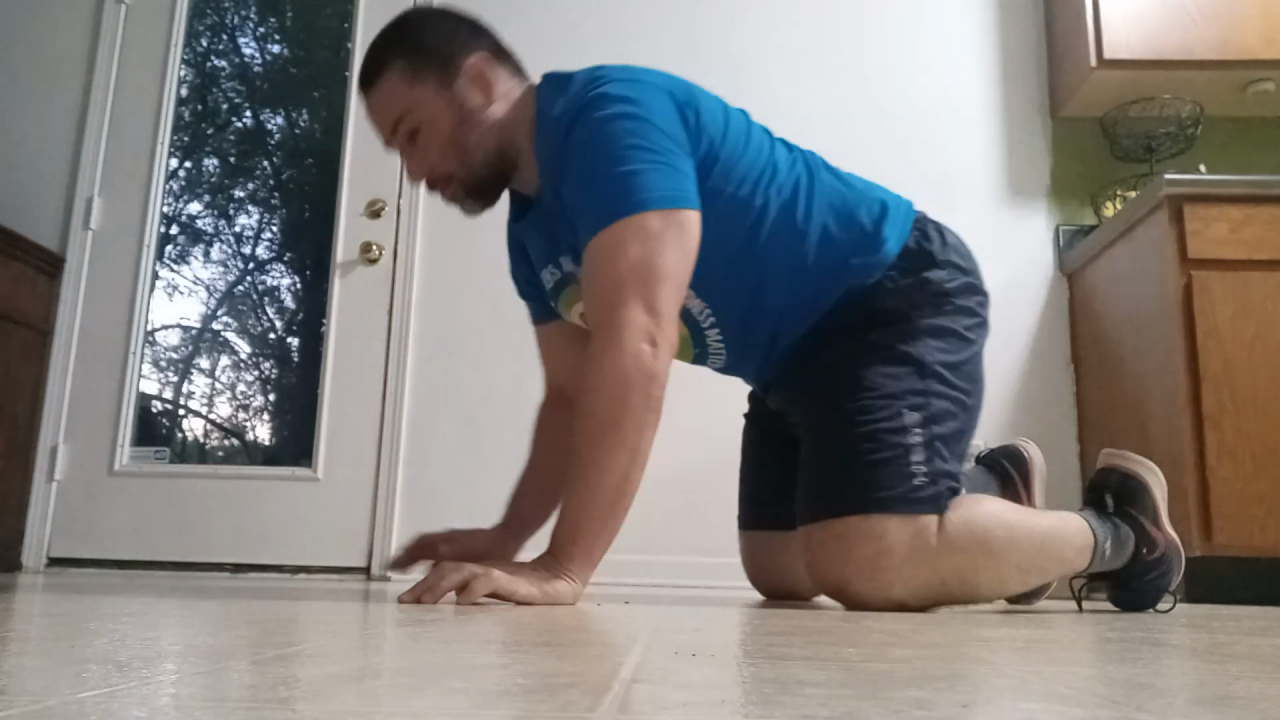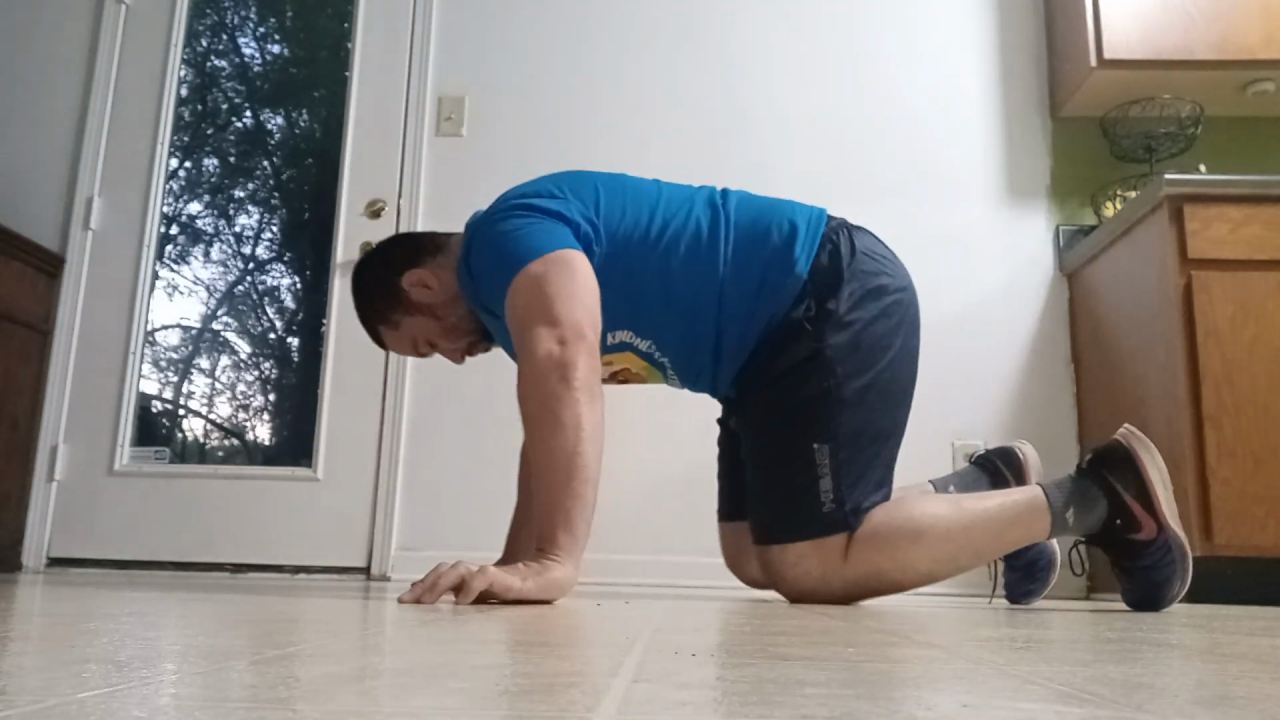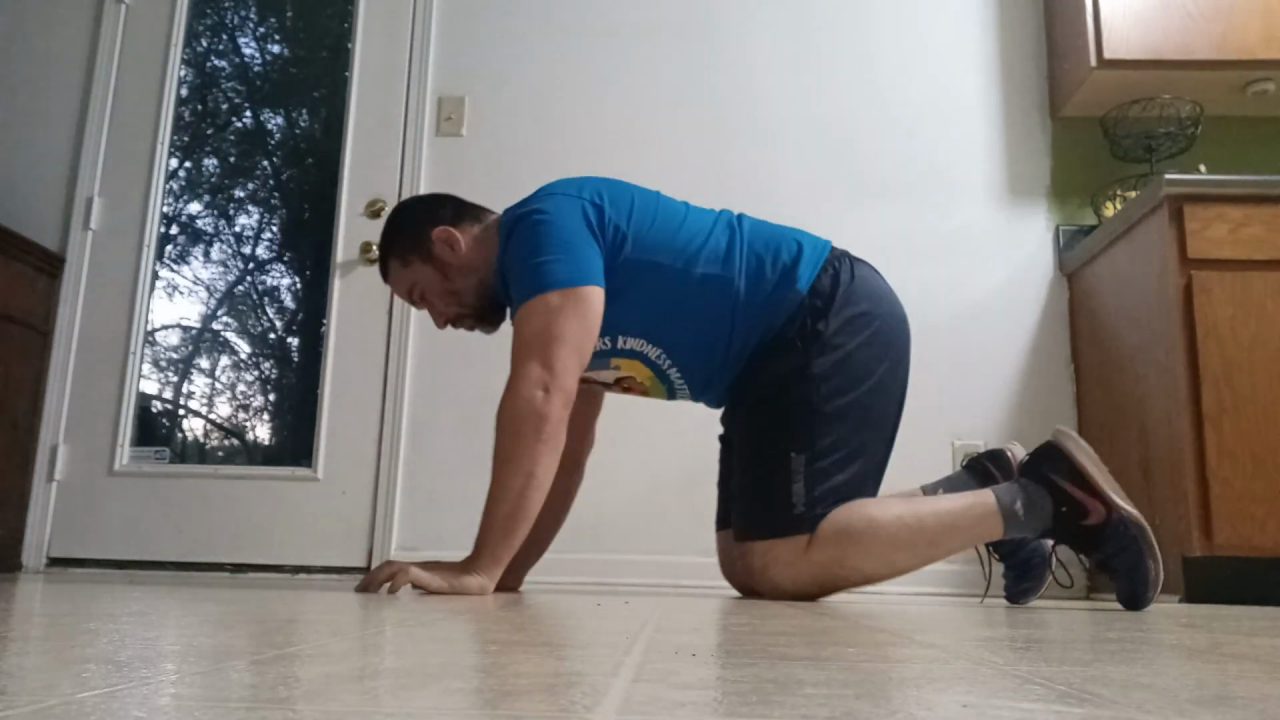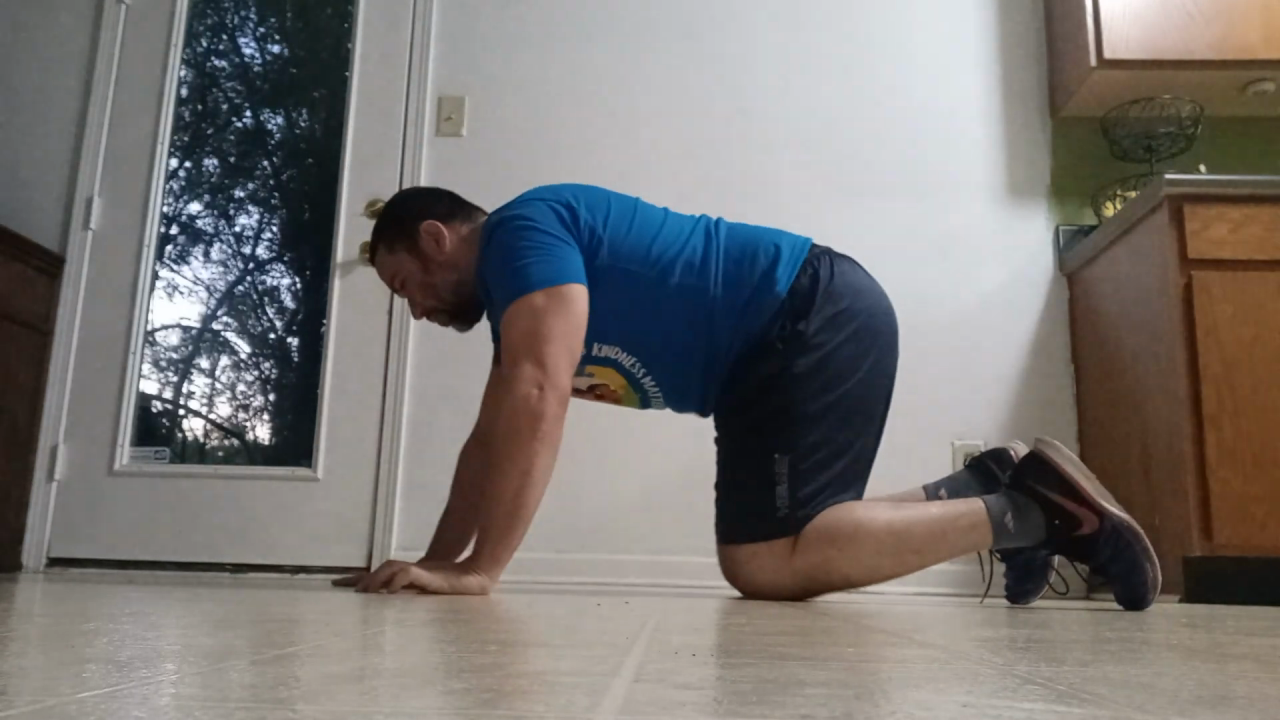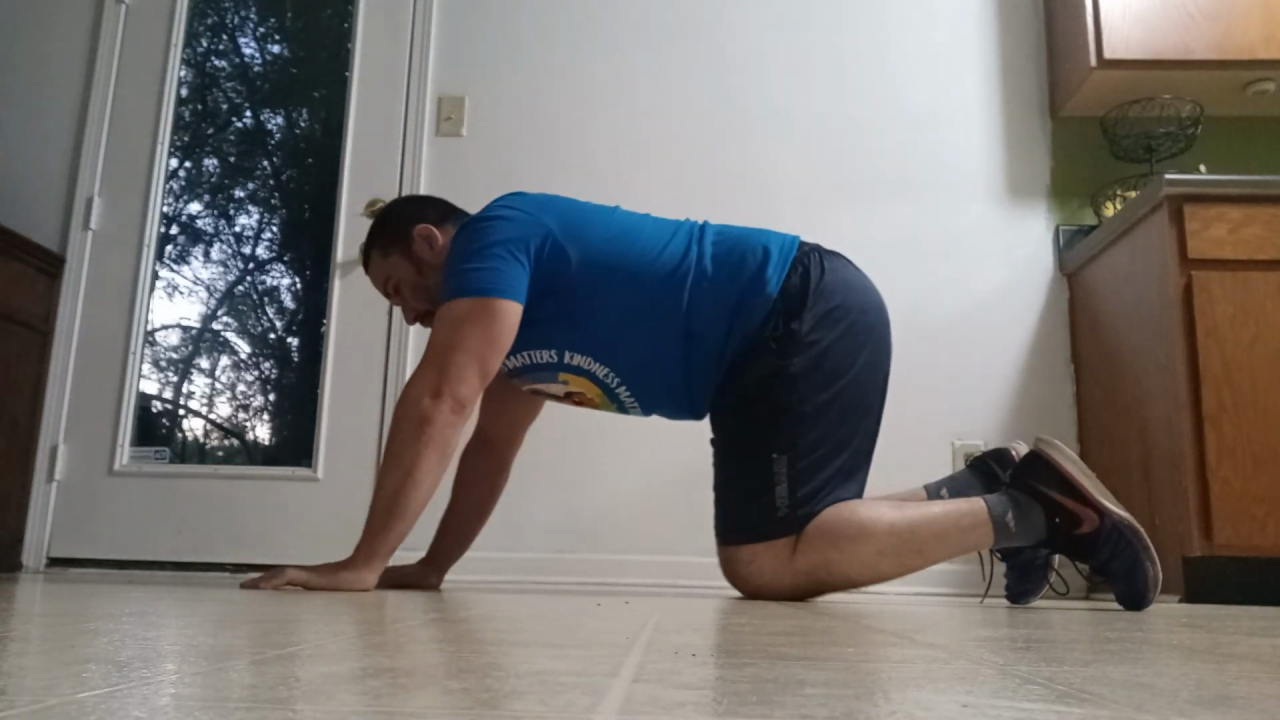
dt=1s
person 1, frame 1
left shoulder: (608, 116)
right shoulder: (531, 235)
left elbow: (636, 342)
right elbow: (574, 402)
left wrist: (565, 568)
right wrist: (507, 535)
left hip: (900, 301)
right hip: (796, 360)
left knee: (874, 563)
right knee: (780, 573)
left ankle: (1117, 529)
right ankle: (991, 486)
person 1, frame 2
left shoulder: (505, 238)
right shoulder: (520, 285)
left elbow: (562, 366)
right elbow: (553, 426)
left wrist: (554, 561)
right wrist: (515, 565)
left hip: (836, 298)
right hip: (783, 332)
left knee: (811, 565)
right knee: (755, 558)
left ankle: (1096, 496)
right ankle: (988, 484)
person 1, frame 3
left shoulder: (544, 227)
right shoulder: (544, 284)
left elbow: (539, 401)
right elbow: (563, 444)
left wrist: (481, 568)
right wrist: (511, 573)
left hip: (834, 323)
right hip: (785, 353)
left knee: (782, 565)
right knee: (749, 566)
left ankle: (1041, 494)
right ankle: (983, 489)
person 1, frame 4
left shoulder: (520, 233)
right shoulder: (519, 296)
left elbow: (536, 398)
right elbow: (492, 442)
left wrist: (478, 569)
right wrist: (433, 563)
left hip: (817, 320)
right hip: (788, 343)
left knee: (765, 564)
right knee: (772, 549)
left ankle: (1029, 509)
right ankle: (987, 487)
person 1, frame 5
left shoulder: (495, 237)
right shoulder: (511, 308)
left elbow: (439, 402)
right elbow: (490, 448)
left wrist: (366, 563)
right wrist: (429, 569)
left hip: (807, 317)
right hip: (786, 339)
left knee: (767, 563)
right knee: (778, 548)
left ankle: (1023, 510)
right ankle: (990, 487)
